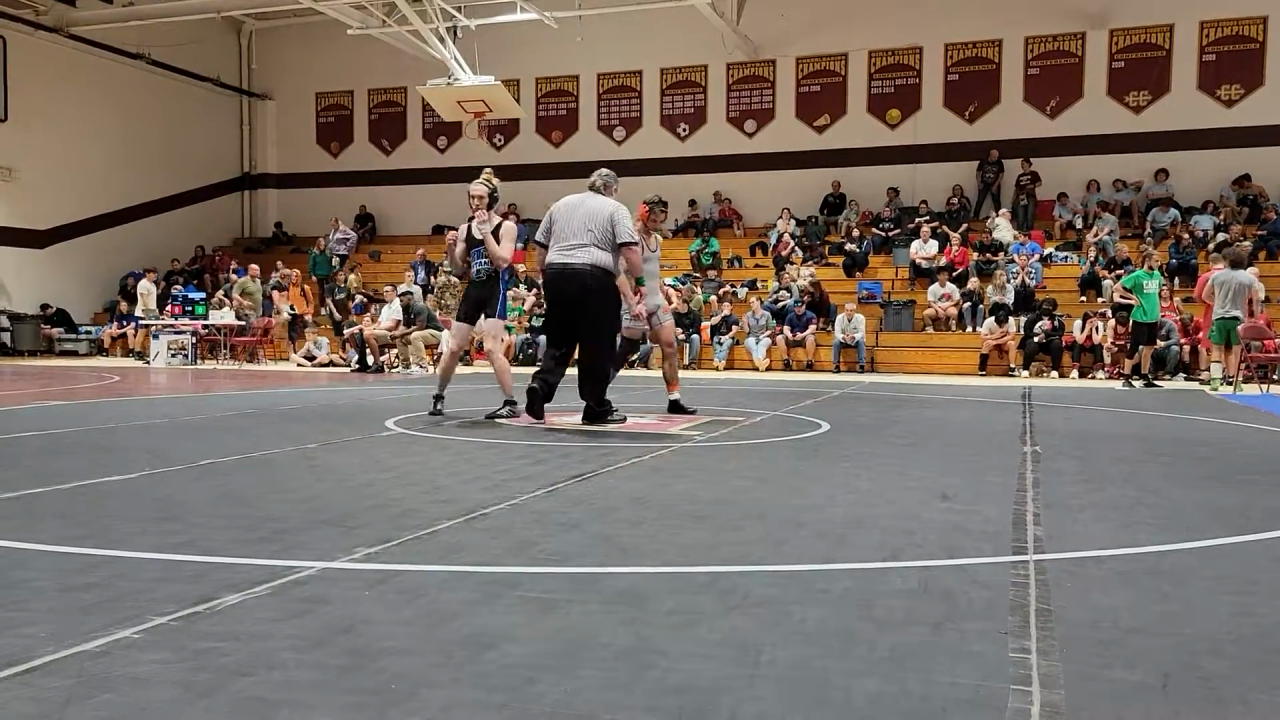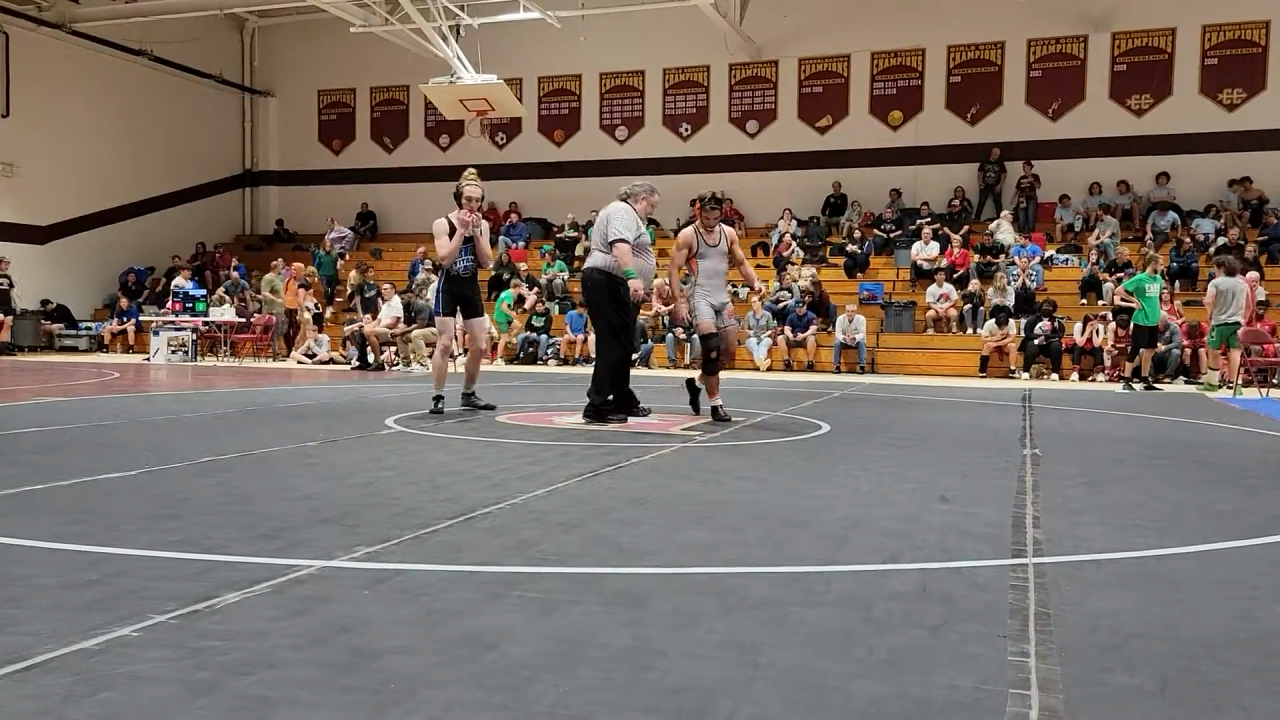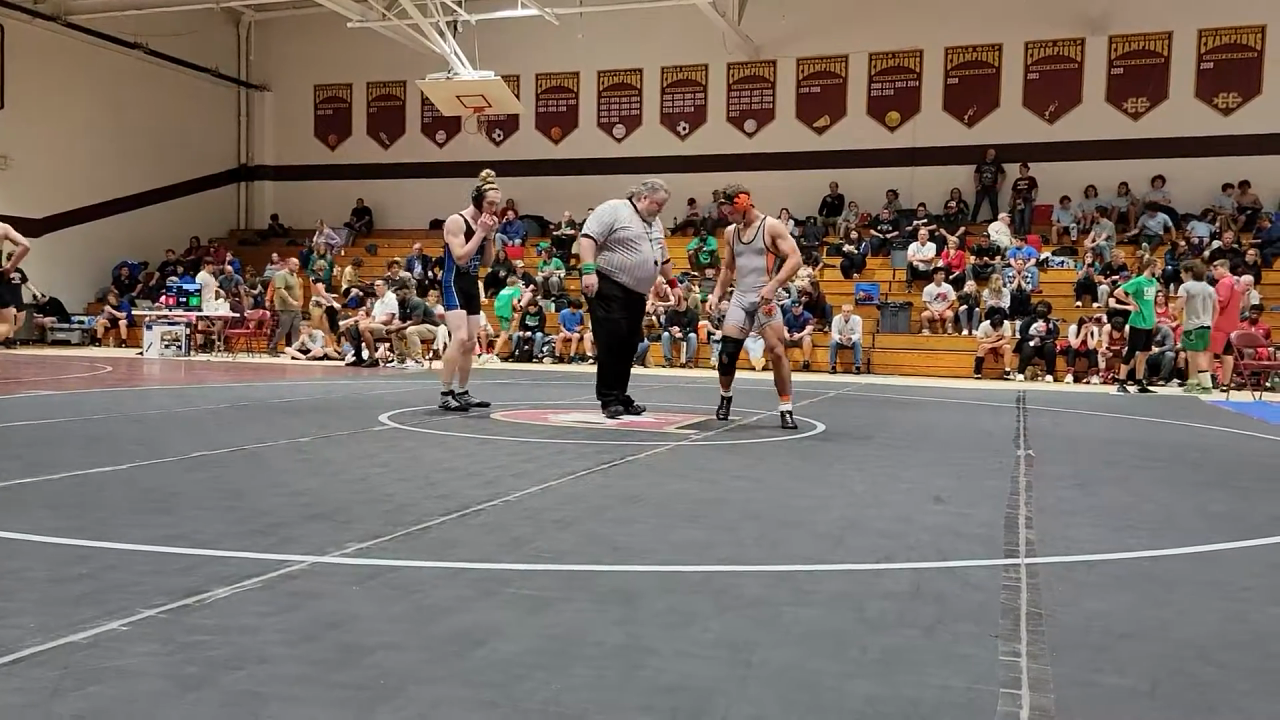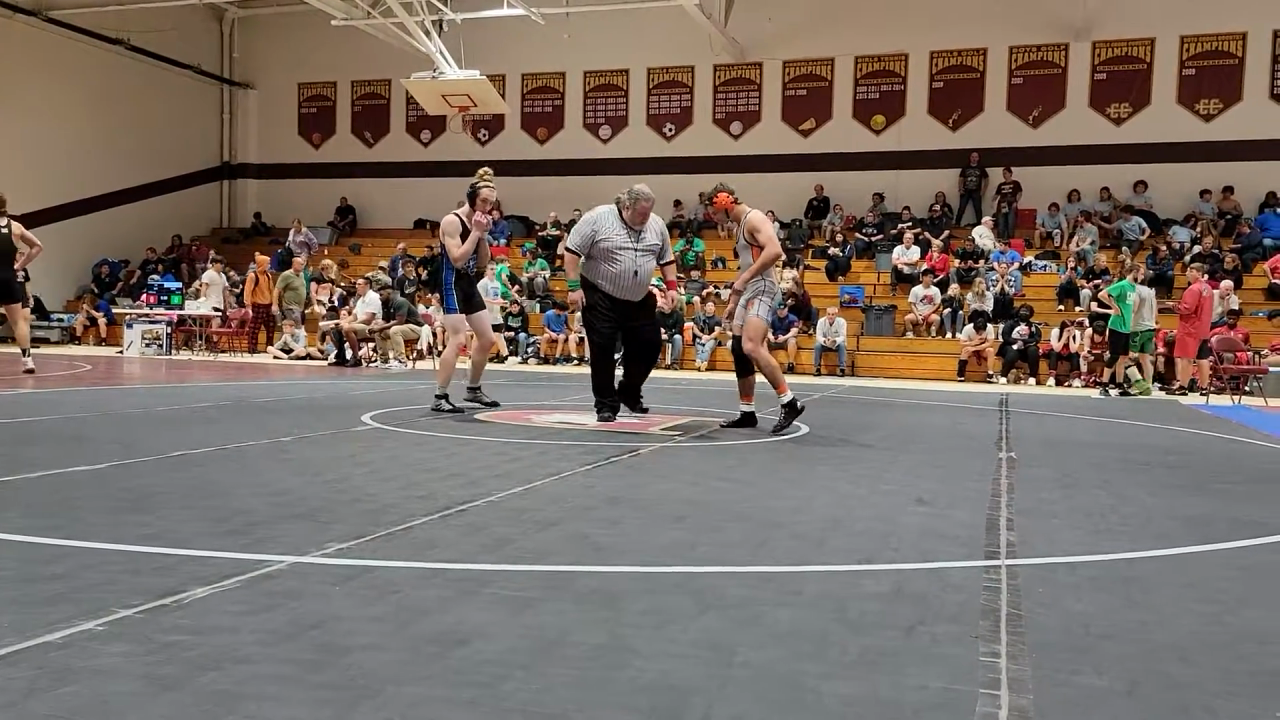
dt=0.5s
person 1, frame 1
left shoulder: (506, 227)
right shoulder: (466, 228)
left elbow: (503, 261)
right elbow: (459, 268)
left wrist: (486, 231)
right wrist: (453, 248)
left hip: (496, 292)
right hip: (472, 292)
left knee: (493, 348)
right knee: (453, 349)
left ankle: (510, 404)
right ankle: (438, 397)
person 1, frame 2
left shoulder: (482, 226)
right shoulder: (443, 224)
left elbow: (487, 262)
right elbow: (444, 259)
left wrist: (476, 232)
right wrist: (460, 230)
left hip: (471, 288)
right hip: (448, 288)
left knee: (480, 347)
right knee: (445, 344)
left ankle: (468, 394)
right ankle: (438, 397)
person 1, frame 3
left shoulder: (484, 224)
right shoulder: (456, 221)
left elbow: (487, 262)
right elbow: (460, 258)
left wrist: (490, 236)
right wrist: (480, 232)
left hip: (472, 285)
right hip: (453, 284)
left knee: (469, 343)
right knee: (460, 338)
left ankle: (462, 392)
right ankle: (446, 394)
person 1, frame 4
left shoulder: (479, 222)
right shoulder: (451, 221)
left elbow: (483, 262)
right elbow: (458, 260)
left wrist: (483, 235)
right wrist: (476, 232)
left hip: (470, 286)
right hip: (453, 286)
left knee: (487, 339)
right knee: (457, 340)
left ankle: (473, 388)
right ankle: (439, 398)
person 2, frame 1
left shoulder: (561, 204)
right shoulder: (615, 209)
left elbow: (540, 245)
right elbow: (630, 249)
left wrist: (549, 272)
right wrist: (639, 282)
left hip: (557, 278)
right hip: (593, 281)
left knee: (559, 343)
right knee: (599, 346)
left ankle: (540, 385)
right ankle: (597, 409)
person 2, frame 2
left shoulder: (619, 211)
right shoulder: (624, 213)
right elbow: (620, 247)
left wrist: (630, 279)
right wrist: (632, 277)
left hip: (604, 284)
right hip: (609, 285)
left knee: (619, 345)
right knee: (613, 345)
left ankle: (624, 402)
right ankle: (598, 407)
person 2, frame 3
left shoulder: (655, 223)
right shoulder: (613, 210)
left elbow: (662, 258)
right elbow: (587, 238)
left wrist: (673, 284)
right wrist: (588, 271)
left hip: (636, 293)
right hip: (608, 286)
left knee: (628, 345)
right knee: (613, 341)
left ankle: (620, 398)
right ankle: (610, 399)
person 2, frame 4
left shoulder: (657, 225)
right shoulder: (597, 218)
left elbow: (666, 258)
right elbow: (572, 252)
left wrist: (671, 286)
right wrist: (573, 286)
left hip: (638, 300)
right hip: (600, 298)
left knee: (650, 345)
right knee: (604, 351)
left ankle: (629, 394)
right ankle: (606, 405)
person 3, frame 1
left shoulder: (658, 239)
right elbow: (619, 273)
left wrist: (661, 297)
right wrist: (632, 301)
left hip: (657, 300)
right hip: (638, 302)
left knee: (670, 347)
right knee: (625, 352)
left ankle: (675, 399)
person 3, frame 2
left shoulder: (729, 233)
right shoulder: (687, 235)
left elbow: (741, 263)
right elbow: (673, 270)
left wrist: (755, 282)
right wrist: (679, 302)
left hip: (723, 297)
right hip: (700, 297)
left knee: (729, 351)
right knee: (712, 349)
left ankle: (696, 384)
right ankle: (715, 404)
person 3, frame 3
left shoulder: (772, 227)
right shoulder: (731, 232)
left elbow: (795, 258)
left wrist: (773, 285)
right wrist: (717, 293)
left hip: (765, 297)
right hip: (739, 296)
left knee: (776, 351)
right knee: (728, 351)
left ankle: (786, 410)
right ankle: (726, 397)
person 3, frame 4
left shoulder: (755, 219)
right shoulder: (739, 226)
left elbow: (775, 251)
left wrist: (745, 278)
right wrist: (732, 300)
left hip: (763, 289)
right hip: (748, 293)
left knee: (751, 348)
right knee: (739, 351)
left ankle: (789, 402)
right ankle: (747, 412)
